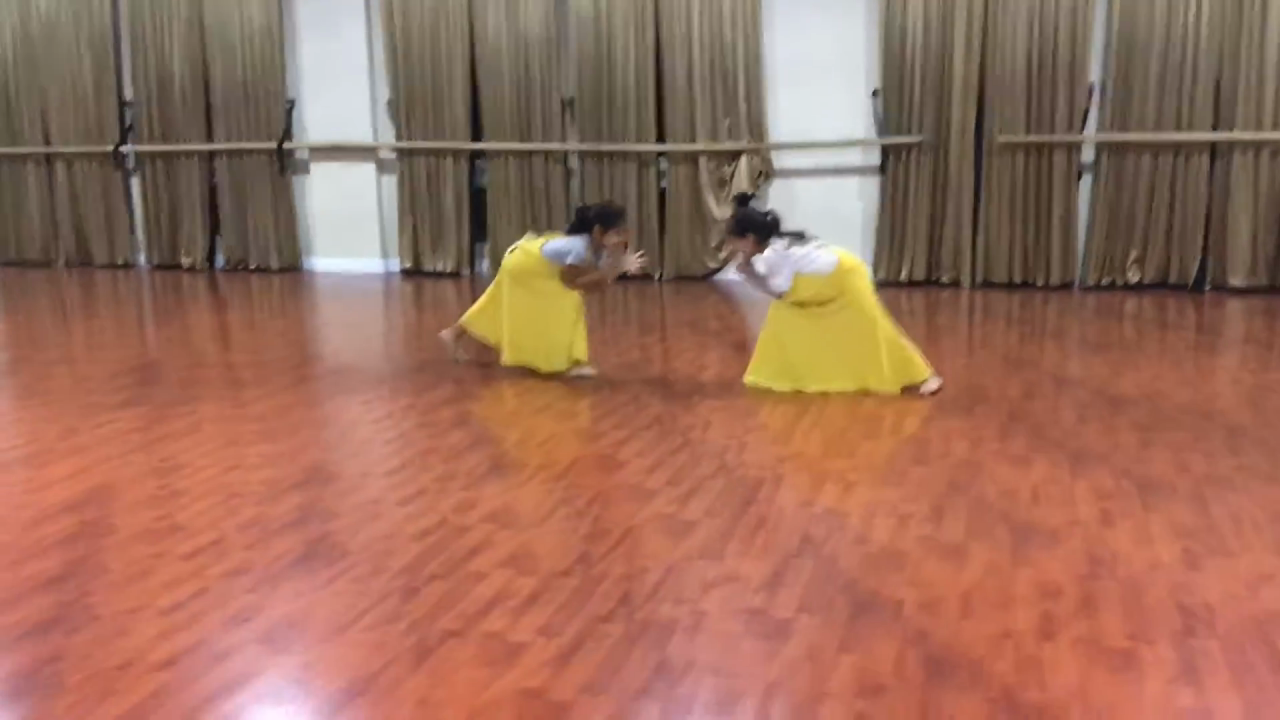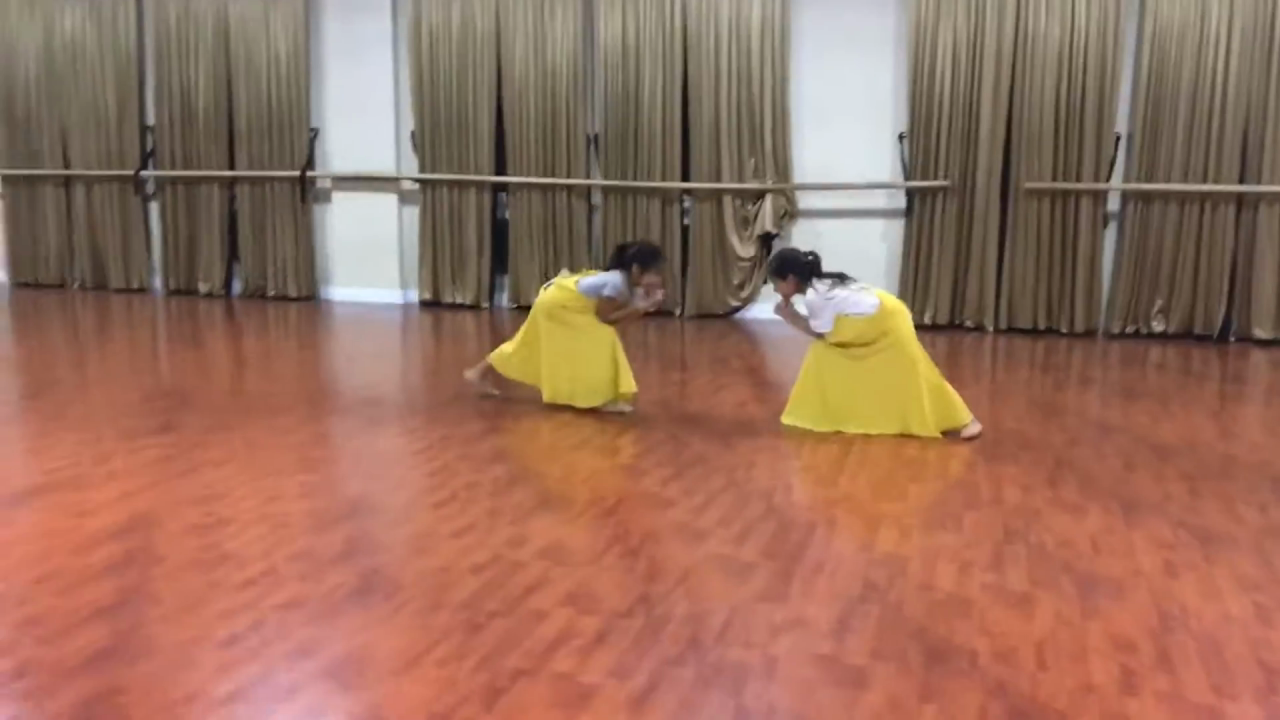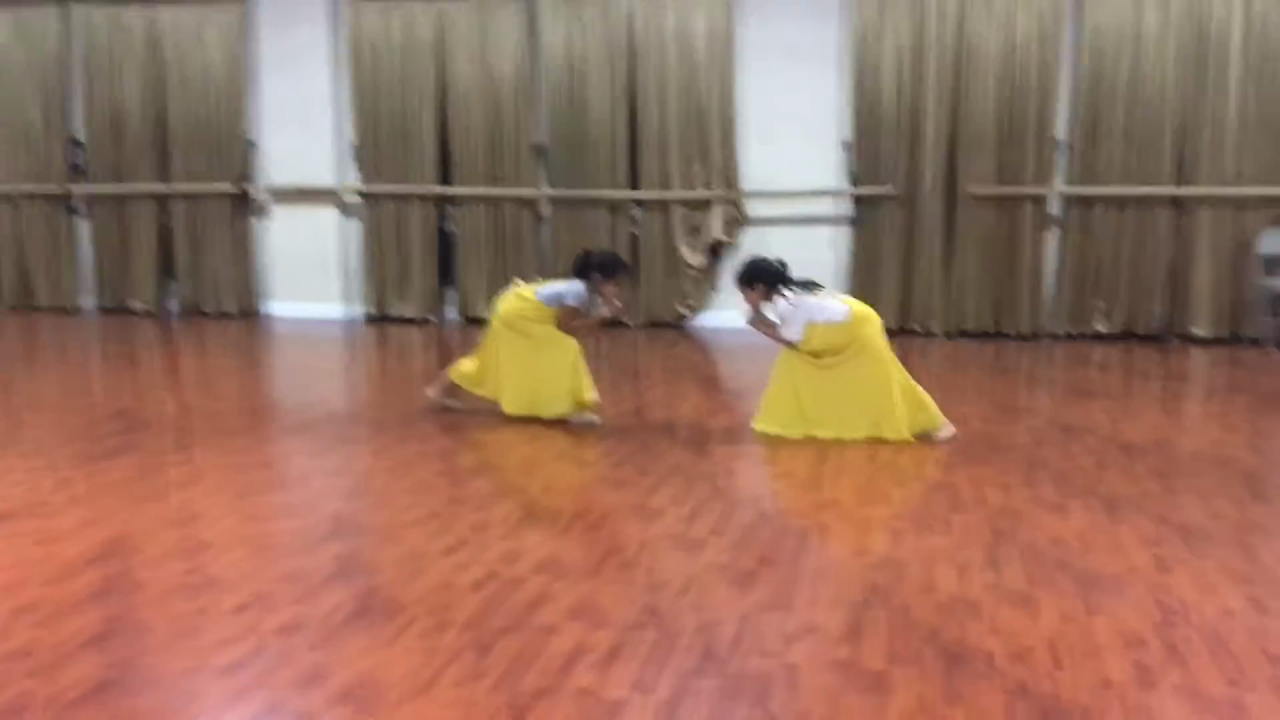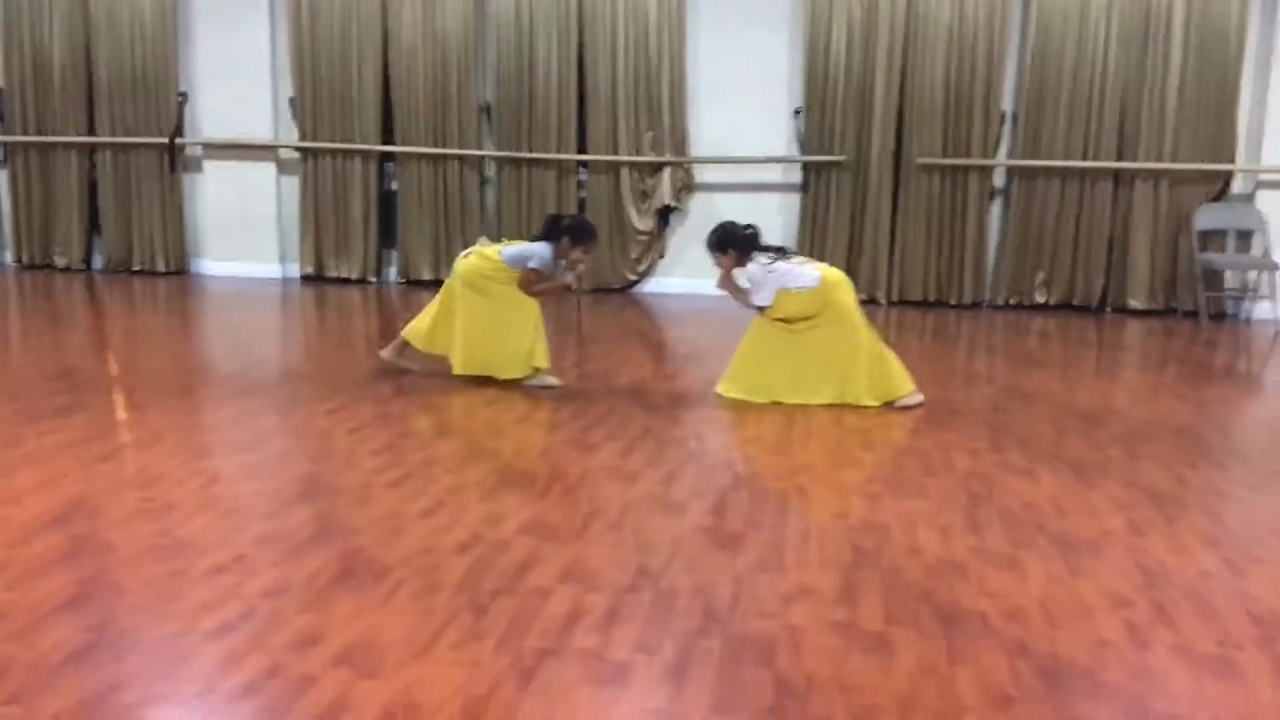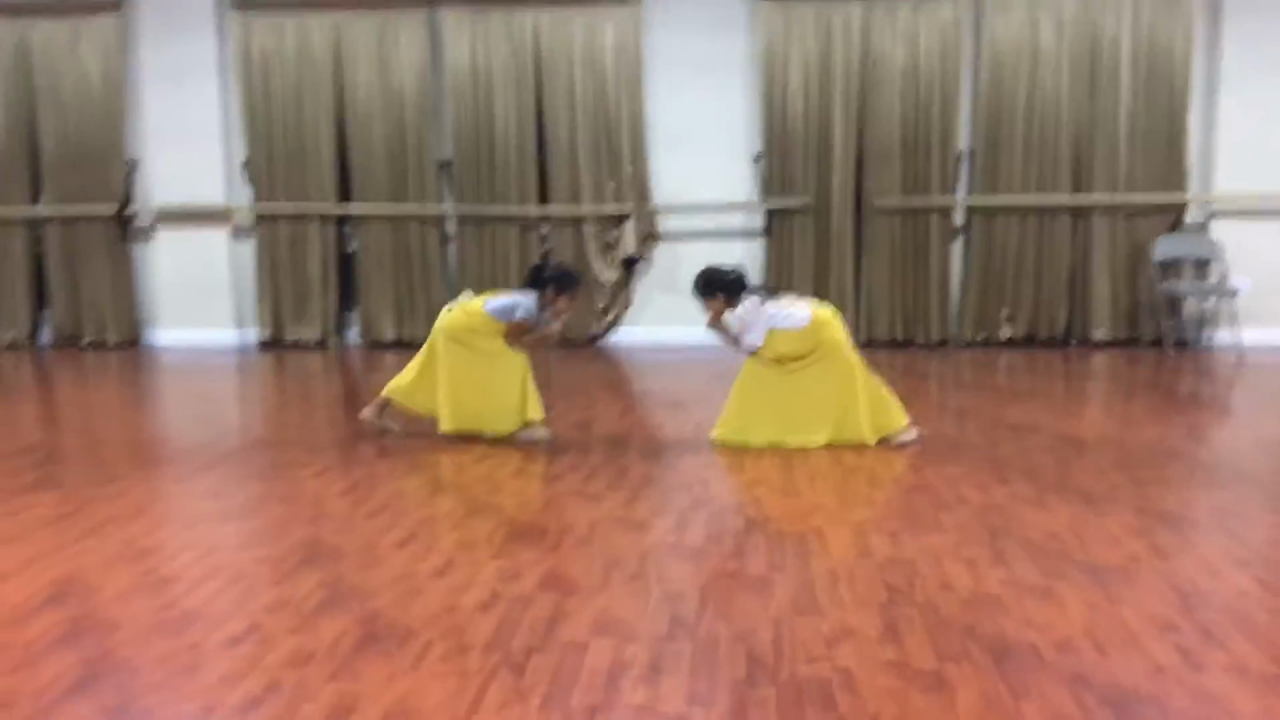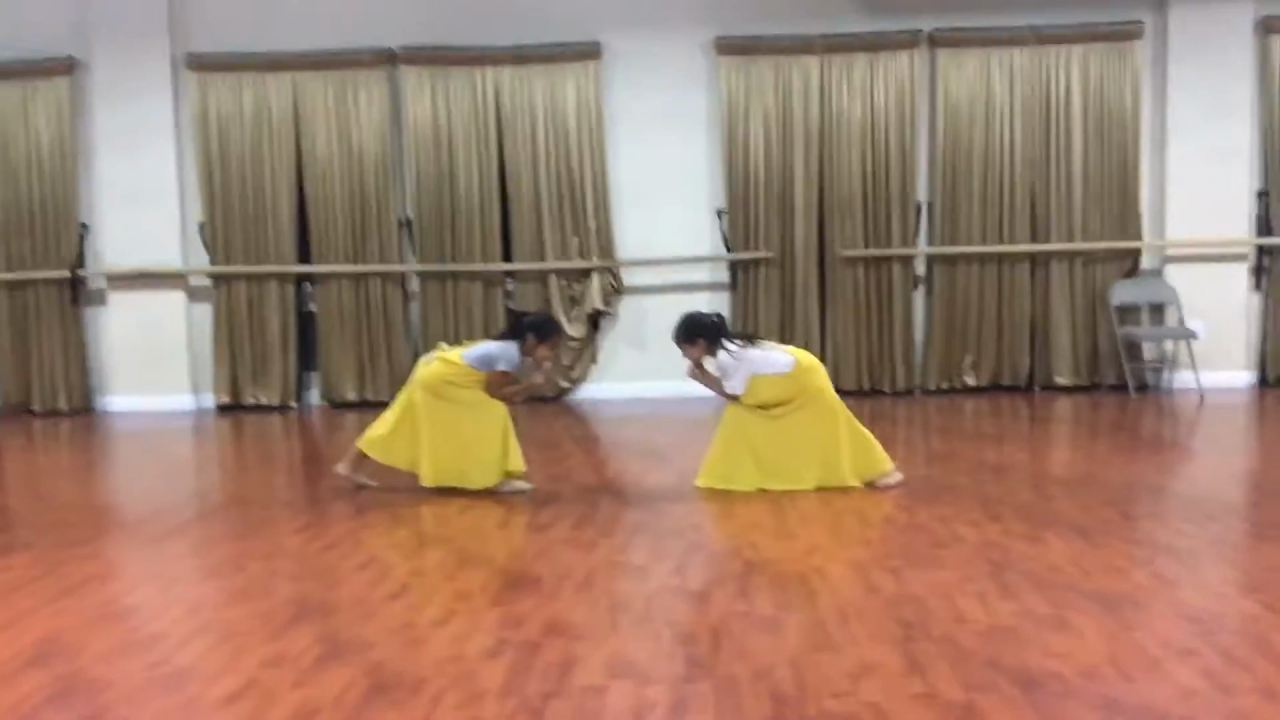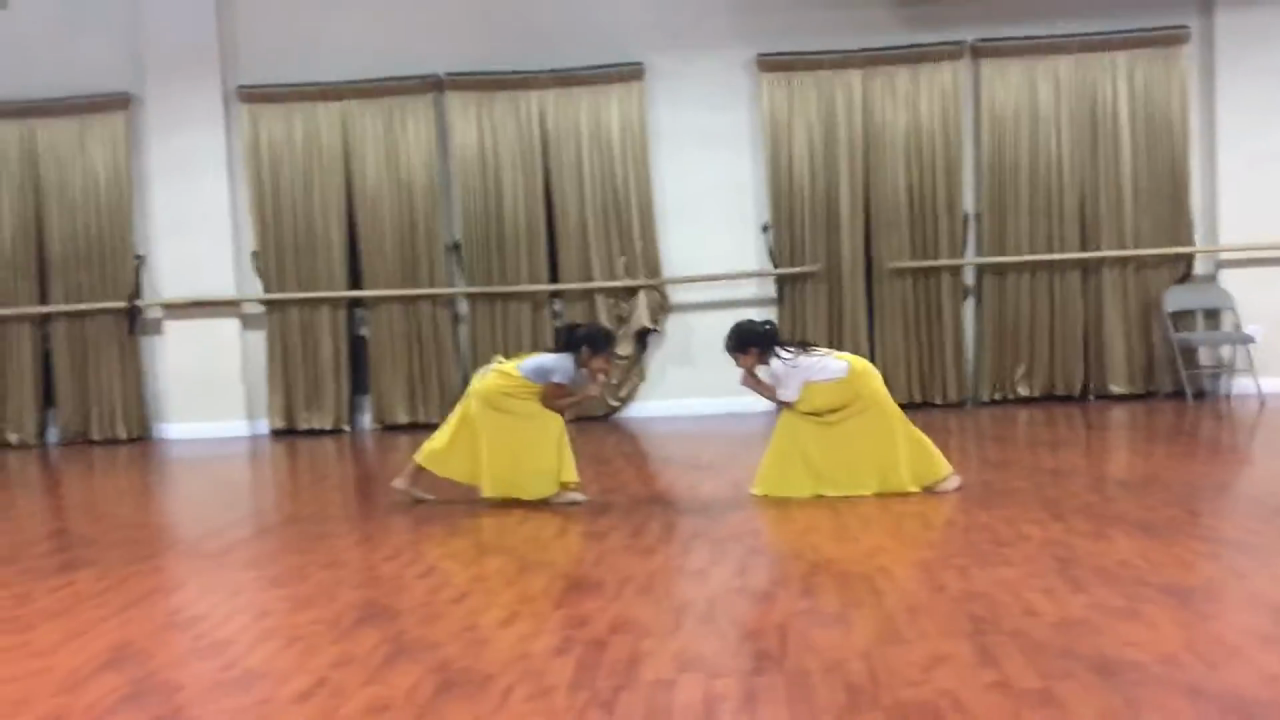
dt=0.3s
person 1, frame 1
left shoulder: (773, 254)
right shoulder: (777, 246)
left elbow: (780, 292)
right elbow: (784, 289)
left wrist: (748, 274)
right wrist: (750, 270)
left hip: (845, 278)
right hip: (830, 283)
left knee: (872, 329)
right knee: (784, 314)
left ankle: (922, 377)
person 1, frame 2
left shoulder: (814, 296)
right shoulder: (818, 286)
left elbow: (821, 334)
right elbow: (822, 326)
left wrist: (790, 316)
right wrist: (792, 314)
left hip: (888, 320)
right hip: (871, 323)
left knee: (914, 372)
right knee: (823, 353)
left ankle: (963, 422)
person 1, frame 3
left shoulder: (784, 304)
right shoulder: (788, 293)
left elbow: (792, 341)
right elbow: (794, 333)
left wrist: (760, 325)
right wrist: (763, 321)
left hip: (857, 326)
right hip: (842, 330)
left knee: (885, 377)
right knee: (793, 360)
left ankle: (936, 424)
person 1, frame 4
left shoulder: (755, 269)
right shoulder: (758, 258)
left elbow: (761, 307)
right elbow: (761, 298)
left wrist: (730, 288)
right wrist: (732, 285)
left hip: (829, 292)
right hip: (814, 295)
left knee: (857, 343)
right knee: (766, 327)
left ankle: (904, 391)
person 1, frame 5
left shoulder: (745, 311)
right shoulder: (748, 301)
left elbow: (752, 348)
right elbow: (752, 341)
left wrist: (721, 329)
right wrist: (723, 327)
left hip: (820, 330)
right hip: (806, 334)
left knee: (850, 379)
right knee: (758, 369)
left ankle: (898, 428)
person 1, frame 6
left shoulder: (726, 357)
right shoulder: (726, 348)
left elbow: (734, 396)
right elbow: (732, 388)
left wrist: (701, 376)
right wrist: (703, 373)
left hip: (802, 374)
right hip: (786, 378)
left knee: (833, 424)
right knee: (739, 414)
left ankle: (883, 471)
right ankle: (738, 471)
person 1, frame 7
left shoulder: (779, 365)
right shoulder: (779, 355)
left elbow: (787, 403)
right elbow: (785, 395)
left wrist: (755, 385)
right wrist: (757, 382)
left hip: (856, 380)
right hip: (840, 386)
left knee: (889, 430)
right knee: (793, 422)
left ankle: (941, 476)
right ankle: (794, 478)
person 2, frame 1
left shoulder: (596, 249)
right shoulder: (580, 249)
left elbow: (601, 281)
right elbow: (569, 283)
left wrist: (623, 267)
right wrist: (600, 275)
left hip: (520, 264)
right hip: (522, 267)
left knee: (495, 308)
right knee: (567, 302)
left ankle: (454, 334)
right ankle: (568, 362)
person 2, frame 2
left shoulder: (633, 287)
right shoulder: (616, 283)
left elbow: (620, 315)
right elbow: (605, 318)
left wrist: (645, 306)
right wrist: (638, 308)
left hip: (556, 302)
right hip: (557, 303)
left knee: (528, 347)
right knee: (601, 339)
left ankle: (480, 372)
right ankle: (605, 398)
person 2, frame 3
left shoulder: (591, 294)
right shoulder: (578, 292)
left elbow: (581, 322)
right elbow: (566, 327)
left wrist: (603, 314)
right wrist: (599, 316)
left hip: (514, 310)
right hip: (517, 314)
left knee: (486, 358)
right knee: (564, 349)
left ankle: (442, 389)
right ankle: (570, 408)
person 2, frame 4
left shoulder: (555, 258)
right shoulder: (543, 255)
left elbow: (542, 286)
right elbow: (527, 289)
left wrist: (567, 280)
right wrist: (563, 282)
left hip: (474, 268)
right hip: (478, 272)
left knee: (444, 318)
right knee: (524, 311)
left ankle: (395, 349)
right ankle: (528, 372)
person 2, frame 5
left shoulder: (539, 306)
right shoulder: (529, 305)
left elbow: (527, 338)
right elbow: (512, 342)
left wrist: (550, 330)
right wrist: (548, 333)
left hip: (455, 323)
right hip: (462, 327)
left knee: (426, 373)
right knee: (511, 364)
left ankle: (376, 409)
right ankle: (518, 425)
person 2, frame 6
left shoulder: (516, 352)
right shoulder: (510, 355)
left elbow: (511, 394)
right elbow: (494, 393)
left wrist: (531, 383)
right wrist: (531, 384)
left hip: (434, 374)
right hip: (440, 378)
left knee: (399, 425)
right knee: (492, 415)
left ankle: (351, 464)
right ankle: (497, 478)
person 2, frame 7
left shoulder: (575, 368)
right shoulder: (565, 367)
left elbow: (561, 402)
right elbow: (549, 405)
left wrist: (588, 391)
right wrist: (585, 396)
left hip: (490, 387)
right hip: (497, 391)
left knee: (456, 438)
right knee: (548, 427)
left ankle: (408, 478)
right ankle: (553, 490)
